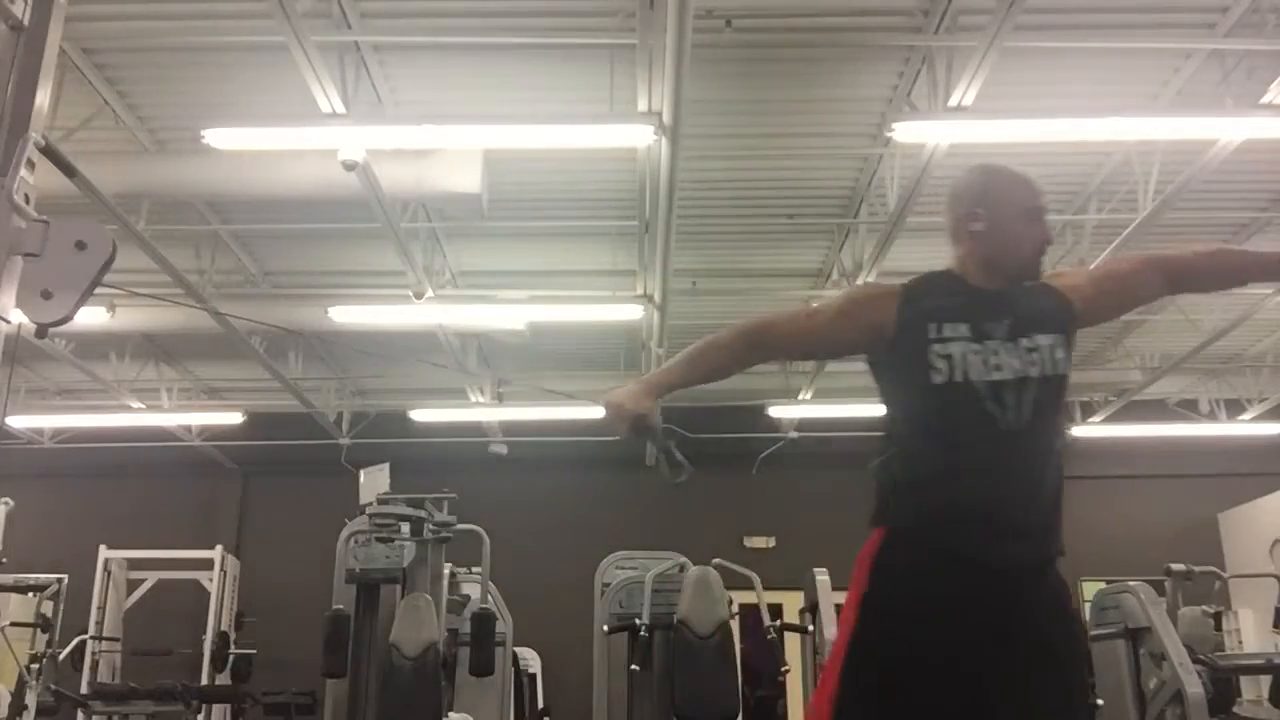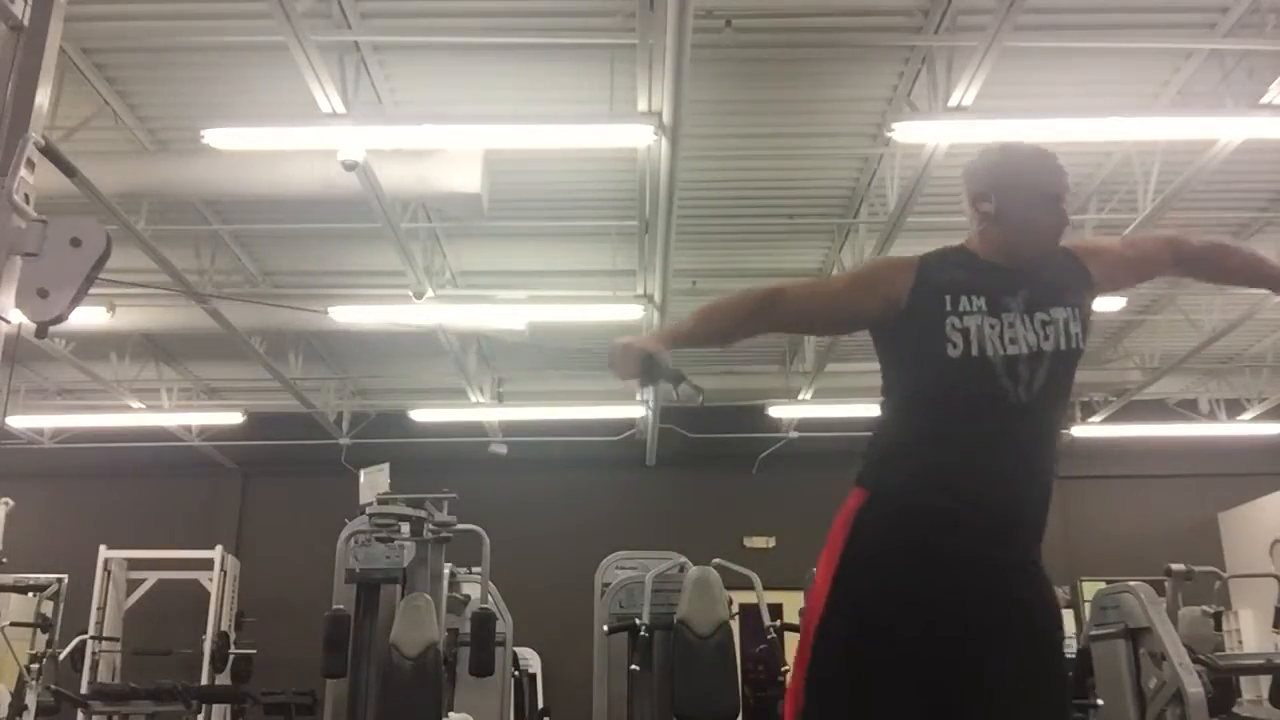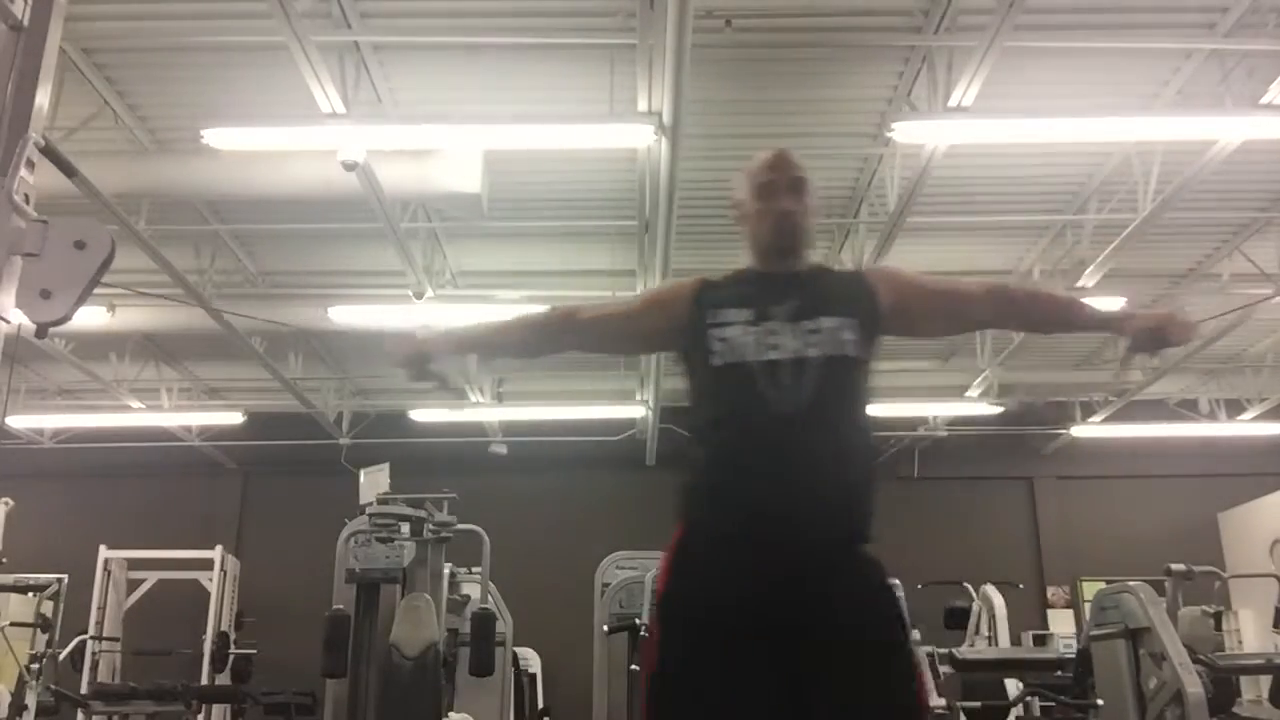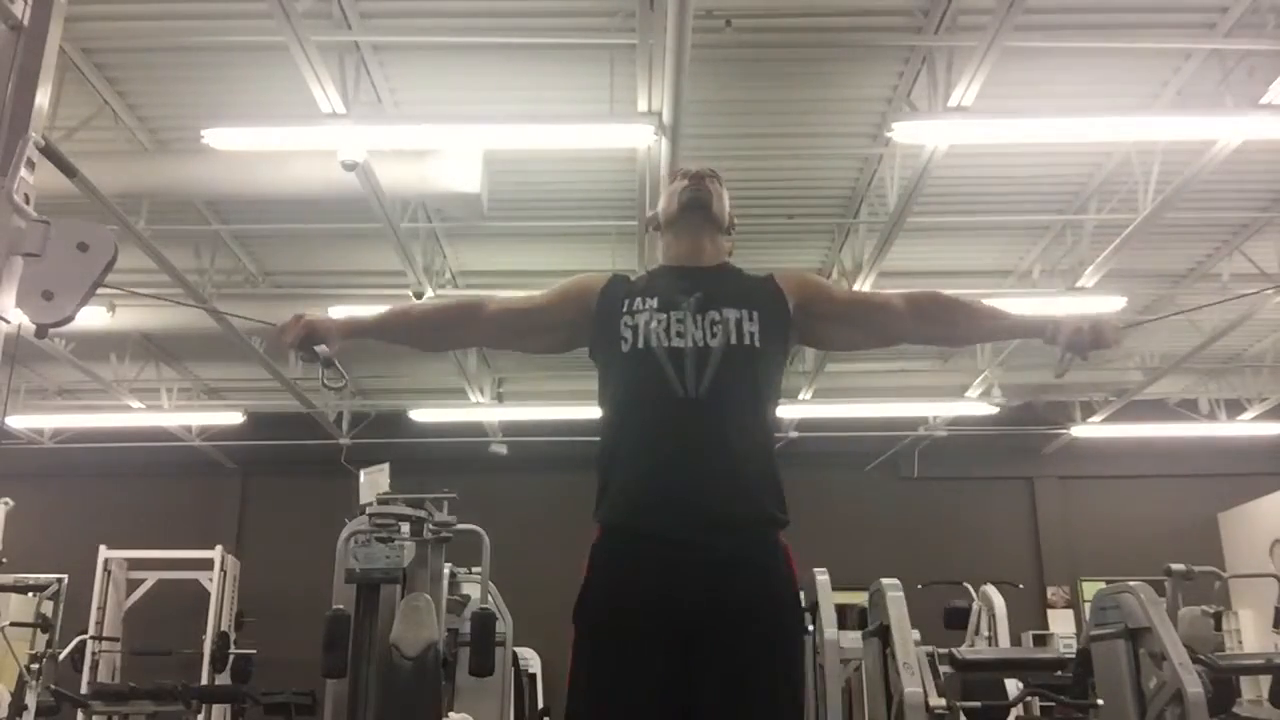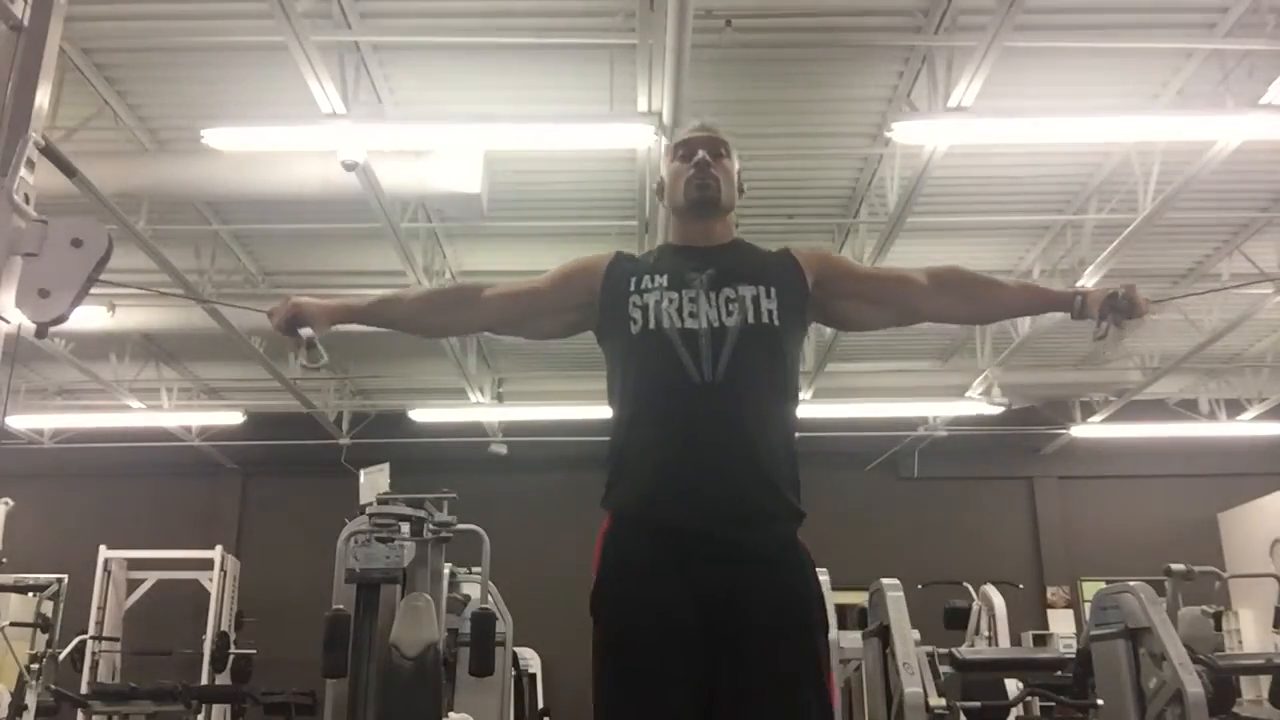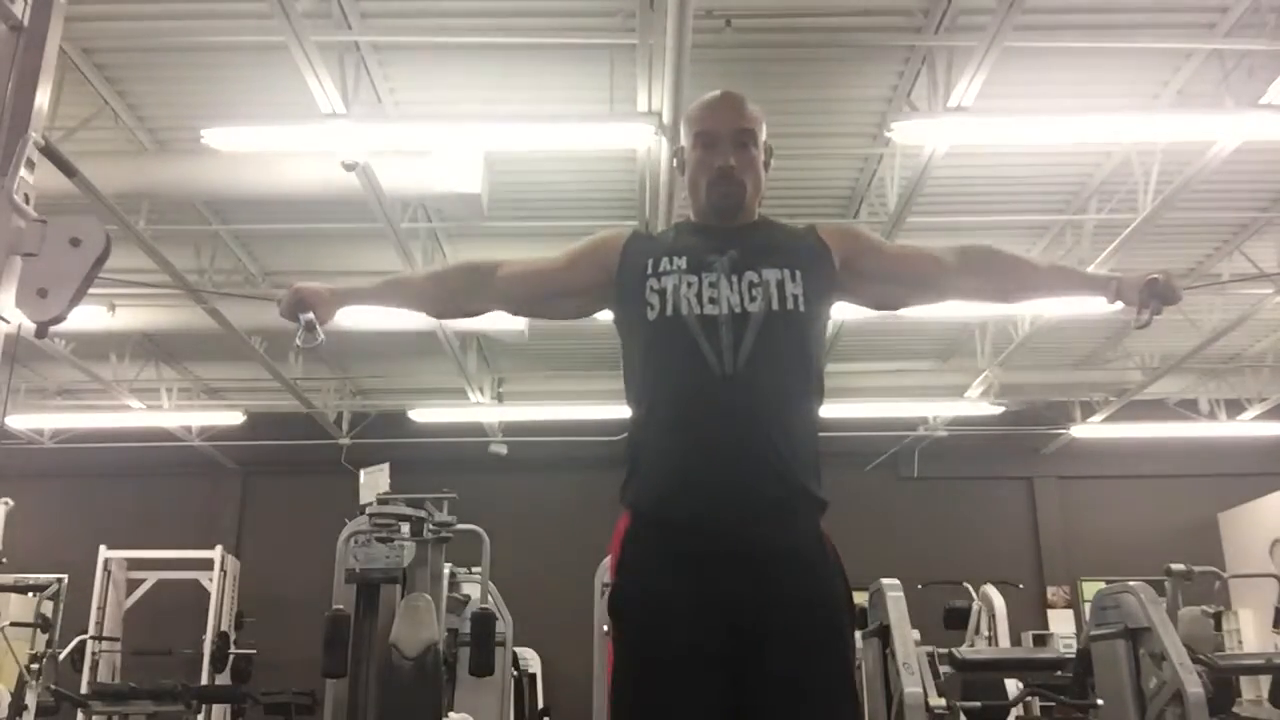
dt=0.7s
person 1, frame 1
left shoulder: (1061, 304)
right shoulder: (897, 310)
left elbow: (1173, 271)
right elbow: (765, 336)
right wrist: (651, 386)
left hip: (1026, 577)
right hip: (917, 570)
person 1, frame 2
left shoulder: (1074, 272)
right shoulder: (907, 283)
left elbow: (1178, 252)
right elbow: (777, 304)
right wrist: (661, 338)
left hip: (1005, 557)
right hip: (893, 543)
person 1, frame 3
left shoulder: (865, 295)
right shoulder: (694, 306)
left elbow: (991, 300)
right elbow: (573, 324)
left wrist: (1118, 321)
right wrist: (453, 340)
left hip: (834, 566)
right hip: (721, 565)
person 1, frame 4
left shoulder: (780, 296)
right shoulder: (603, 299)
left elbow: (909, 314)
right elbow: (480, 318)
left wrist: (1046, 326)
right wrist: (351, 325)
left hip: (745, 562)
right hip: (634, 562)
person 1, frame 5
left shoulder: (796, 275)
right shoulder: (610, 280)
left elbow: (930, 292)
right elbow: (479, 304)
left wrist: (1069, 298)
right wrist: (341, 310)
left hip: (766, 555)
right hip: (648, 554)
person 1, frame 6
left shoulder: (822, 252)
right shoulder: (625, 258)
left elbow: (959, 267)
right elbow: (491, 282)
left wrist: (1104, 283)
right wrist: (343, 294)
left hip: (789, 551)
right hip: (667, 552)
